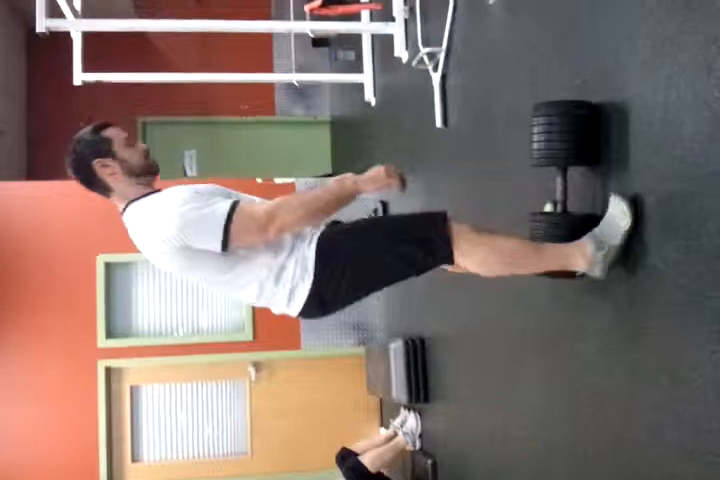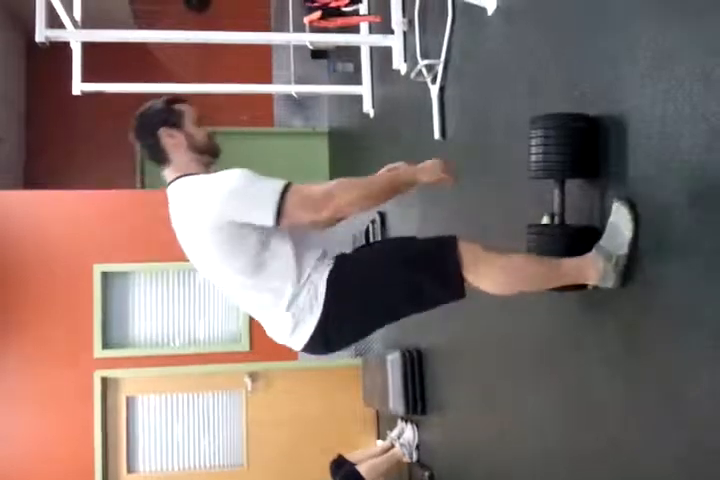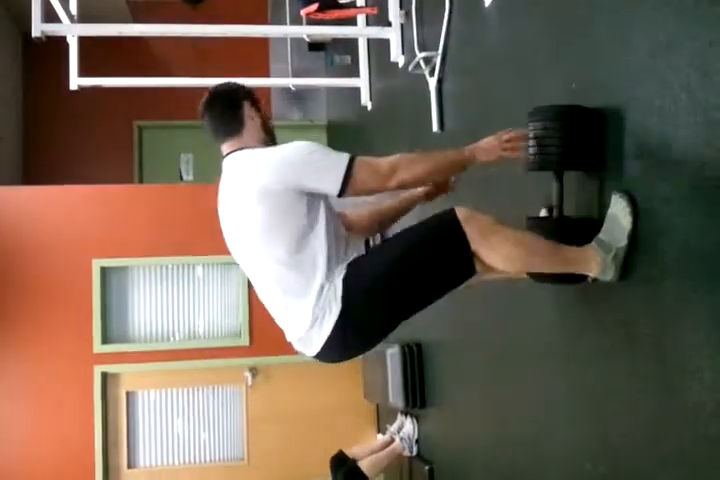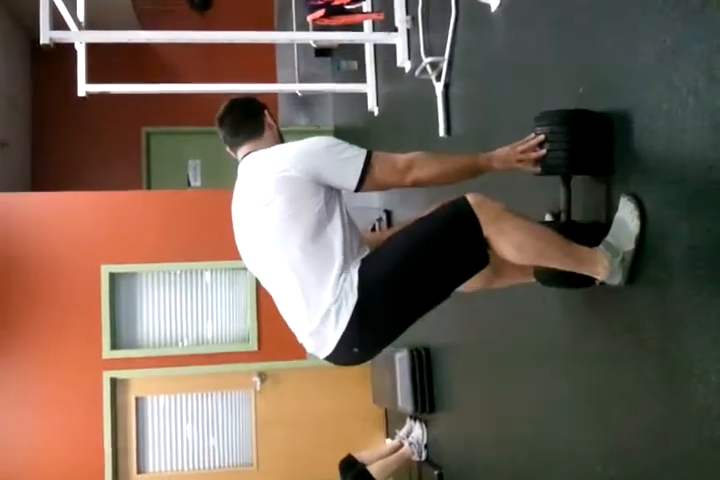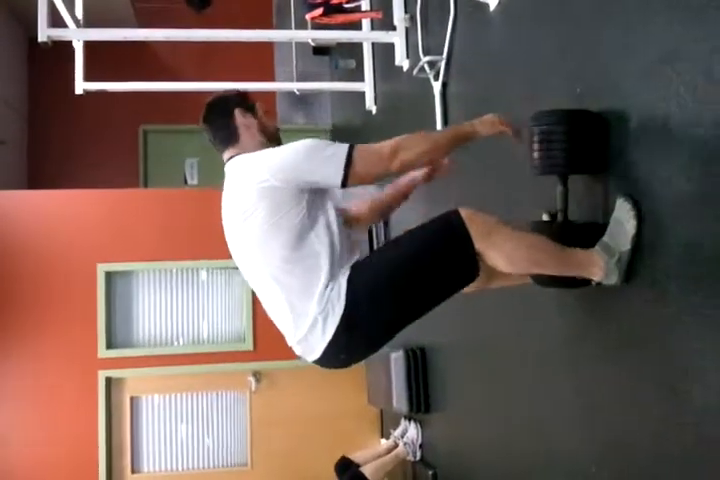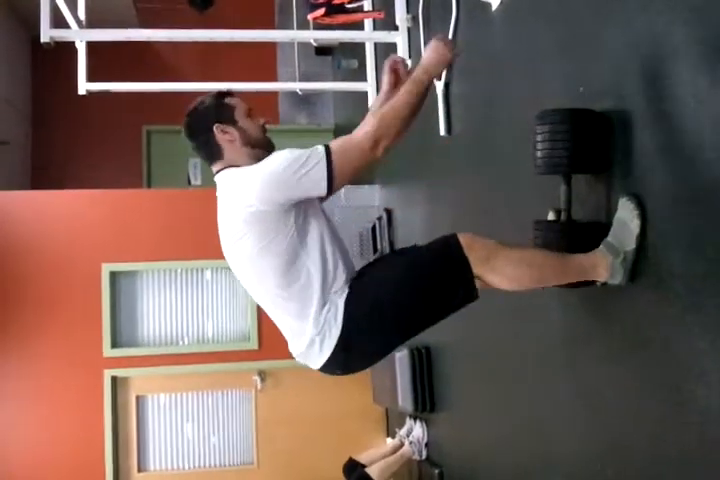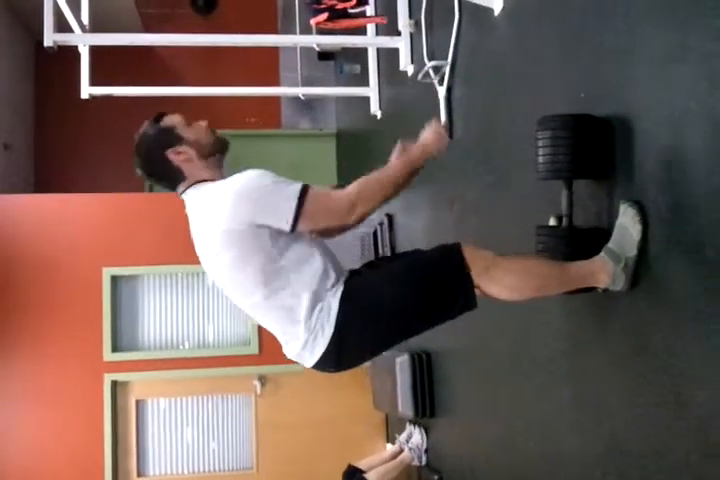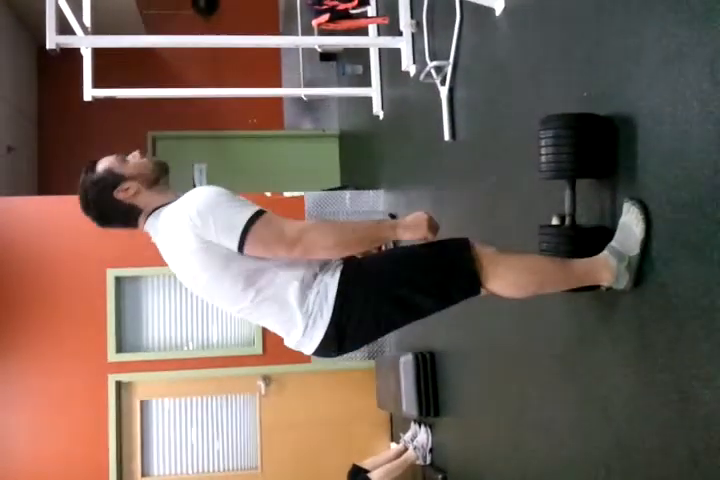
dt=0.3s
person 1, frame 1
left shoulder: (156, 216)
right shoulder: (169, 214)
right elbow: (272, 223)
left wrist: (339, 187)
right wrist: (355, 184)
left hip: (310, 261)
right hip: (317, 271)
left knee: (438, 249)
right knee: (453, 237)
left ankle: (543, 260)
right ankle: (582, 254)
person 1, frame 2
left shoulder: (194, 201)
right shoulder: (221, 189)
left elbow: (303, 217)
right elbow: (322, 203)
left wrist: (383, 181)
right wrist: (406, 177)
left hip: (310, 315)
right hip: (321, 314)
left knee: (448, 262)
right knee: (464, 257)
left ankle: (553, 270)
right ankle: (594, 268)
person 1, frame 3
left shoulder: (238, 186)
right shoulder: (282, 161)
left elbow: (348, 226)
right elbow: (388, 173)
left wrist: (419, 194)
right wrist: (473, 153)
left hip: (325, 327)
right hip: (341, 317)
left knee: (461, 255)
right knee: (469, 226)
left ankle: (563, 264)
right ankle: (595, 260)
person 1, frame 4
left shoulder: (247, 201)
right shoulder: (298, 155)
right elbow: (408, 170)
left wrist: (429, 226)
right wrist: (493, 160)
left hip: (337, 335)
right hip: (355, 315)
left knee: (470, 262)
right knee: (479, 210)
left ankle: (569, 265)
right ankle: (604, 263)
person 1, frame 5
left shoulder: (241, 193)
right shoulder: (280, 161)
left elbow: (350, 218)
right elbow: (392, 156)
left wrist: (415, 179)
right wrist: (473, 128)
left hip: (327, 335)
right hip: (342, 320)
left knee: (465, 266)
right knee: (472, 226)
left ankle: (567, 266)
right ankle: (598, 264)
person 1, frame 6
left shoulder: (243, 190)
right shoulder: (268, 175)
left elbow: (355, 151)
right elbow: (370, 146)
left wrist: (389, 93)
right wrist: (429, 69)
left hip: (333, 334)
right hip: (344, 333)
left knee: (462, 258)
right knee: (474, 252)
left ankle: (578, 264)
right ankle: (604, 264)
person 1, frame 7
left shoulder: (212, 209)
right shoulder: (241, 191)
left elbow: (328, 217)
right elbow: (349, 206)
left wrist: (391, 168)
right wrist: (420, 153)
left hip: (324, 326)
right hip: (334, 328)
left knee: (458, 273)
right knee: (473, 264)
left ankle: (571, 276)
right ankle: (603, 269)
person 1, frame 8
left shoulder: (173, 234)
right shoulder: (198, 207)
right elbow: (300, 242)
left wrist: (367, 234)
right wrist: (398, 228)
left hip: (323, 321)
right hip: (337, 307)
left knee: (466, 266)
right knee: (481, 261)
left ankle: (574, 271)
right ankle: (606, 267)
